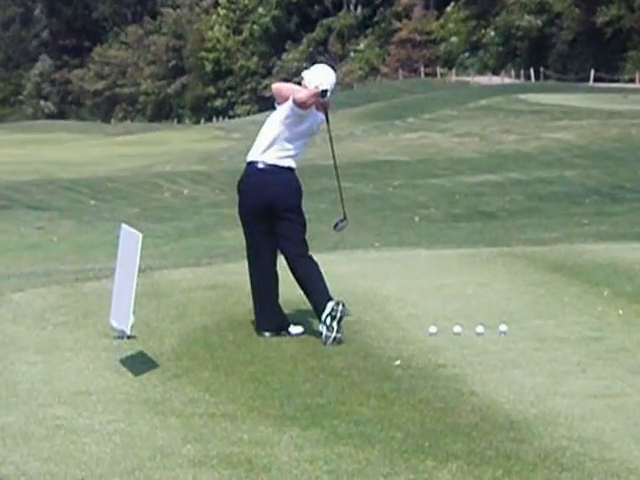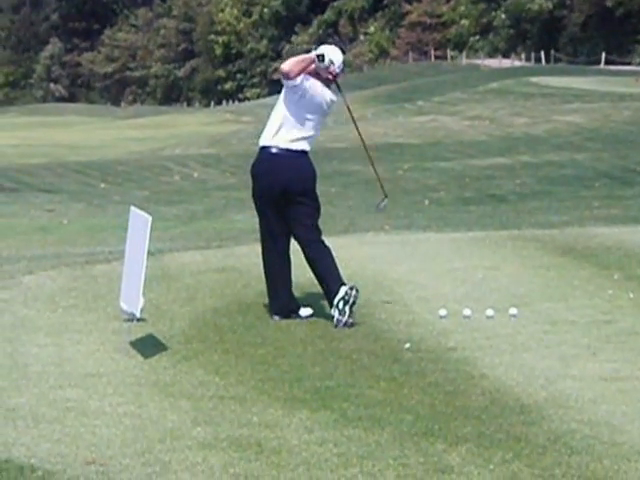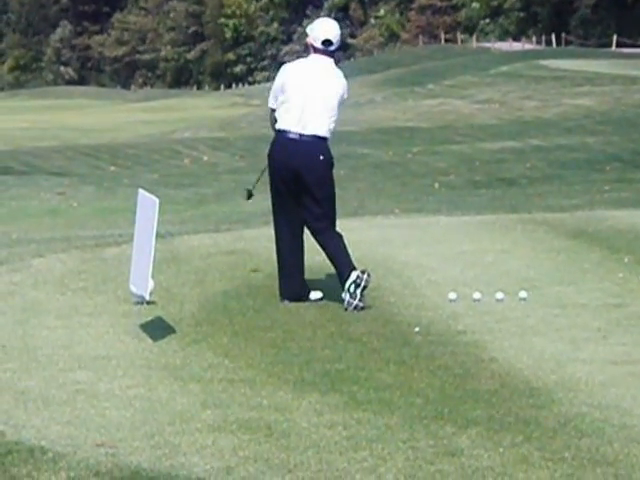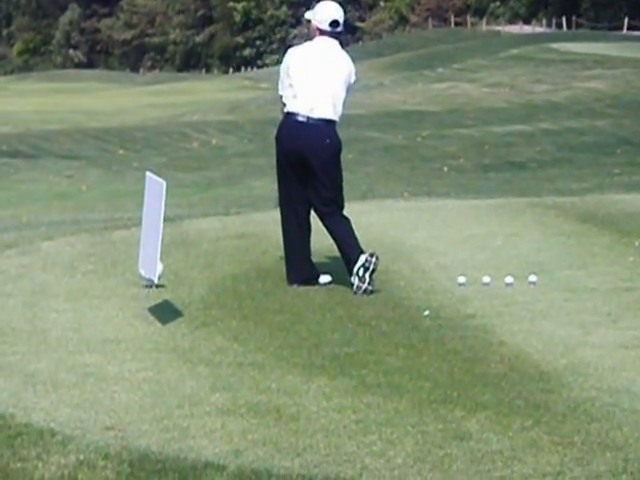
dt=1s
person 1, frame 1
left shoulder: (300, 108)
right shoulder: (317, 117)
left elbow: (300, 98)
right elbow: (277, 88)
left wrist: (314, 92)
right wrist: (318, 96)
left hip: (255, 180)
right hip: (285, 182)
left knee: (261, 256)
right knee: (298, 252)
left ankle: (270, 321)
right ankle: (326, 305)
person 1, frame 2
left shoulder: (304, 85)
right shoulder: (328, 98)
left elbow: (287, 69)
left wrist: (313, 58)
right wrist: (326, 71)
left hip: (269, 164)
right hip: (299, 166)
left knee: (274, 239)
right knee: (310, 236)
left ankle: (282, 304)
right ankle: (338, 290)
person 1, frame 3
left shoulder: (290, 70)
right shoulder: (339, 80)
left elbow: (273, 113)
left hip: (283, 148)
right hip: (316, 151)
left knee: (287, 221)
right knee: (322, 222)
left ankle: (292, 288)
right ankle: (349, 275)
person 1, frame 4
left shoulder: (295, 53)
right shoulder: (345, 63)
left elbow: (284, 96)
right elbow: (340, 103)
left hip: (291, 130)
right hip: (322, 134)
left knee: (293, 204)
right knee: (329, 205)
left ankle: (300, 272)
right ankle: (357, 259)
